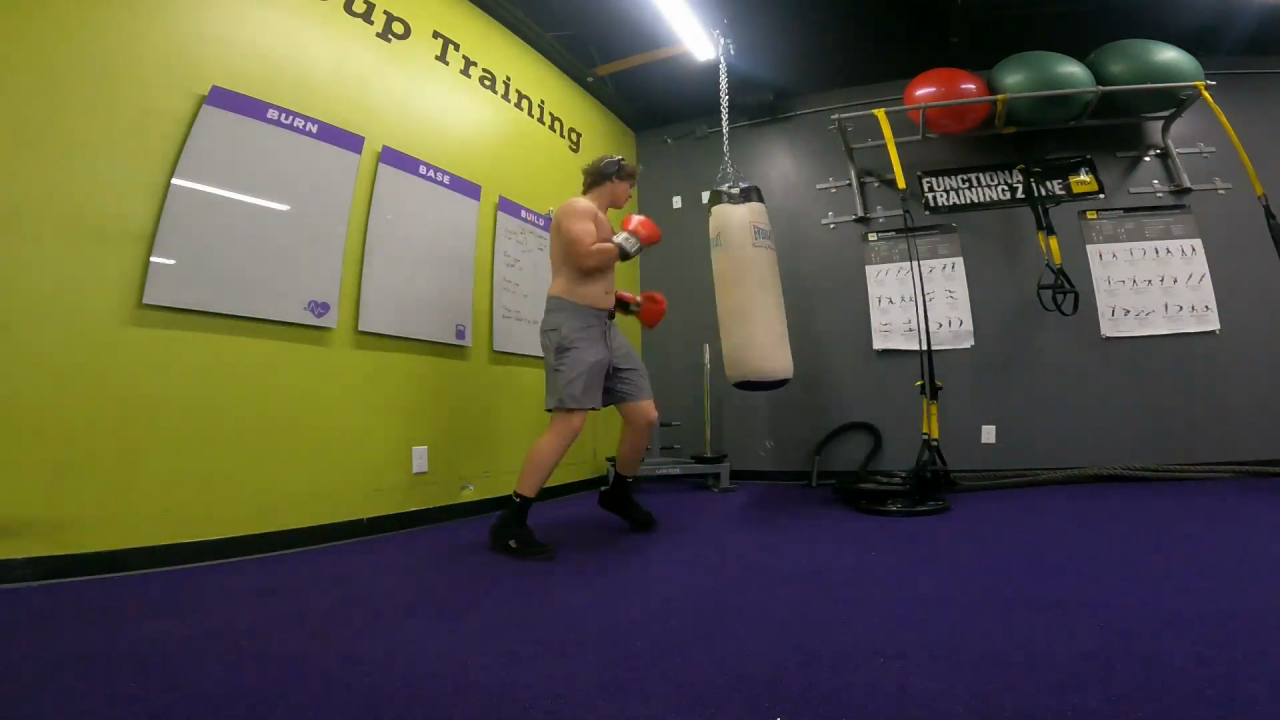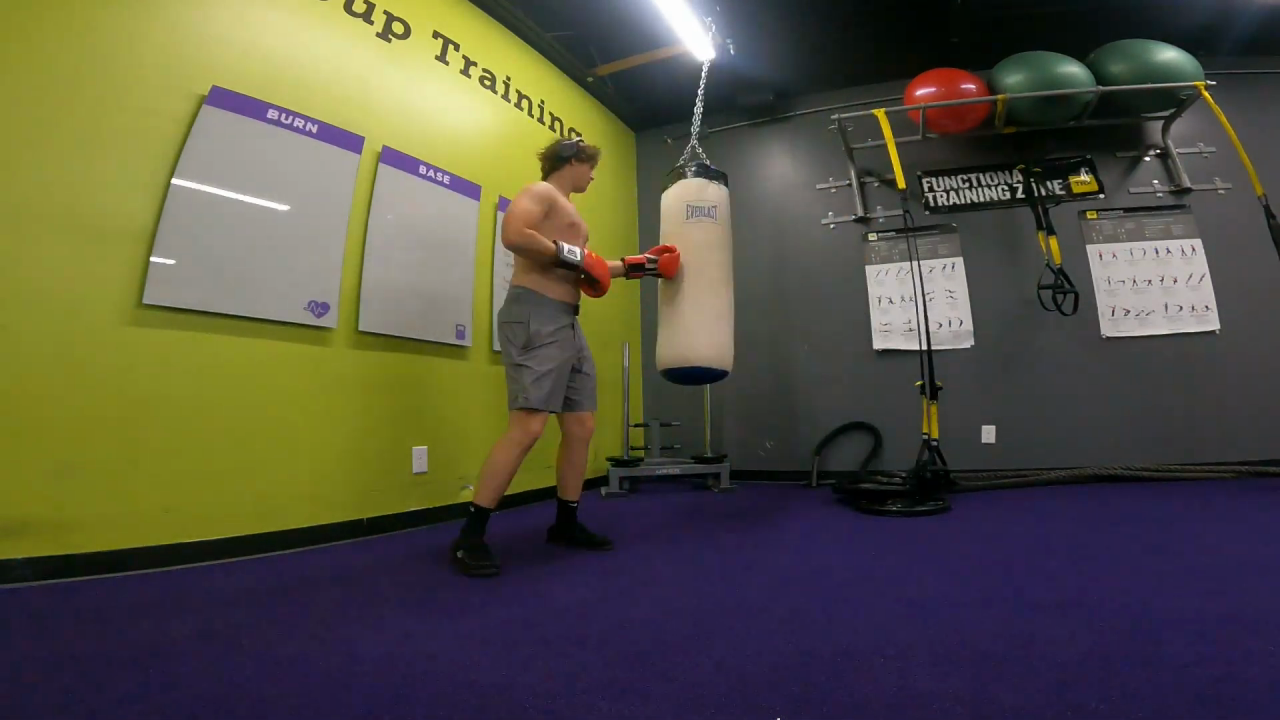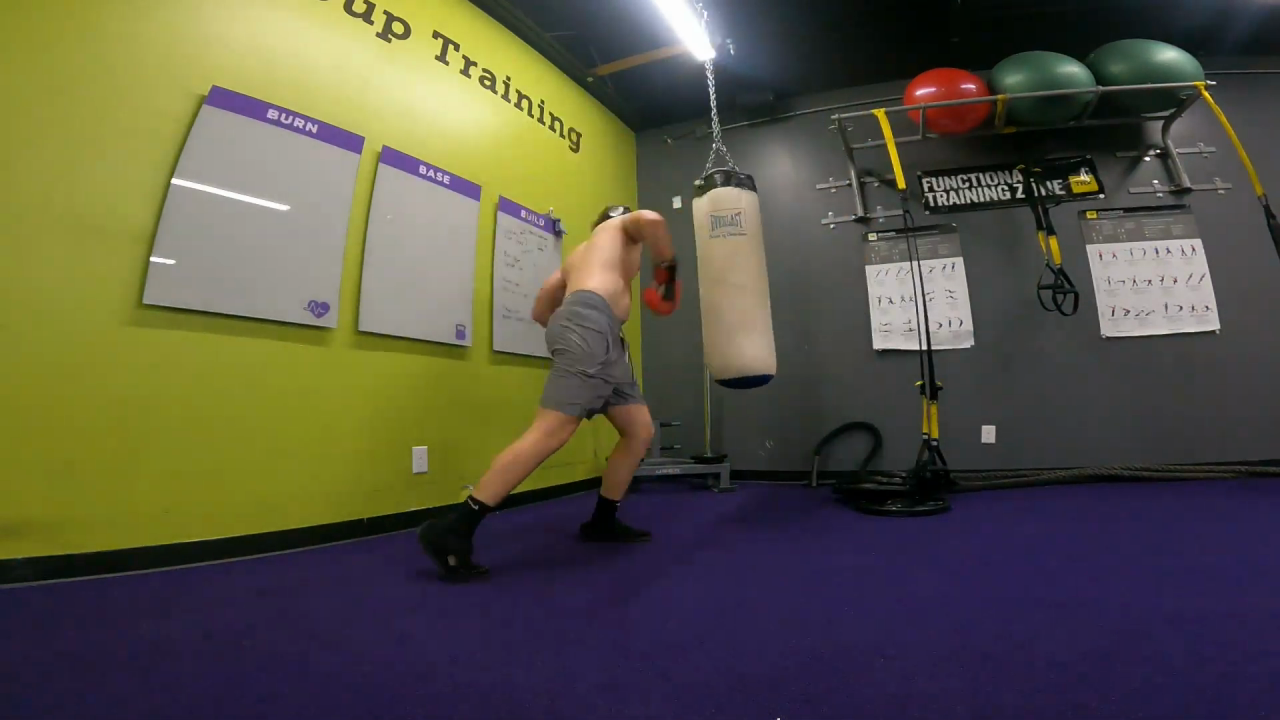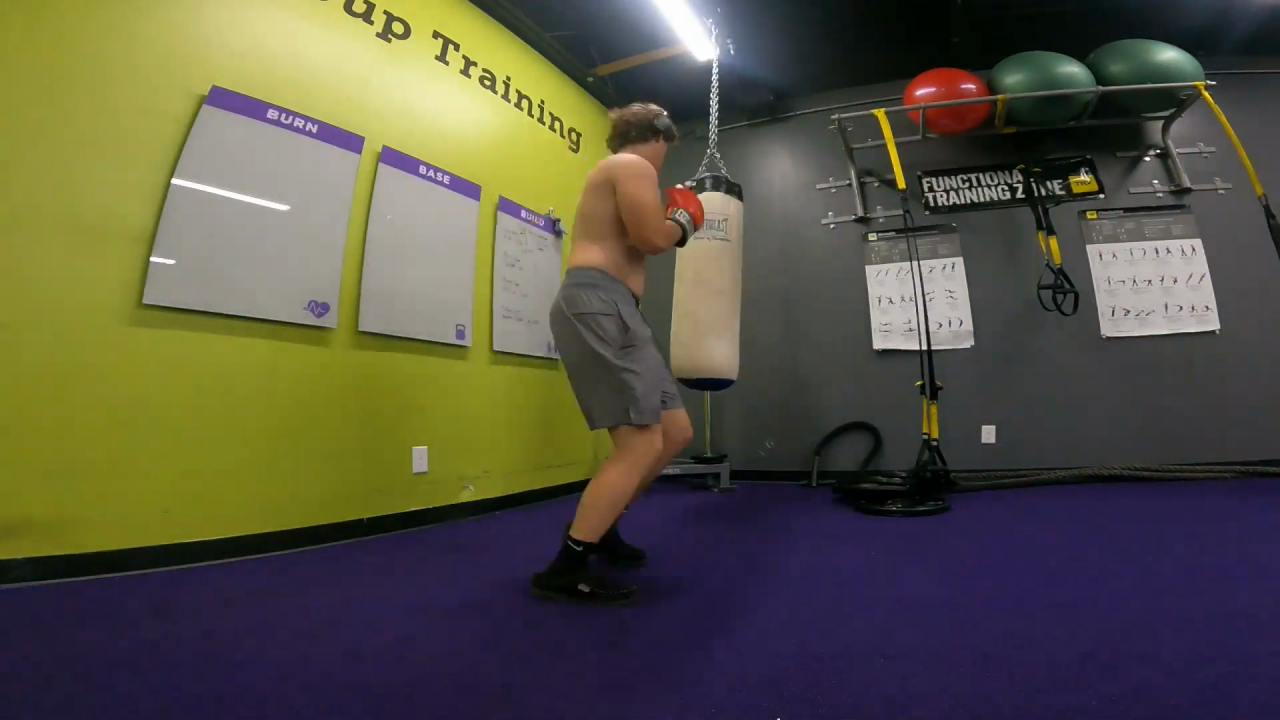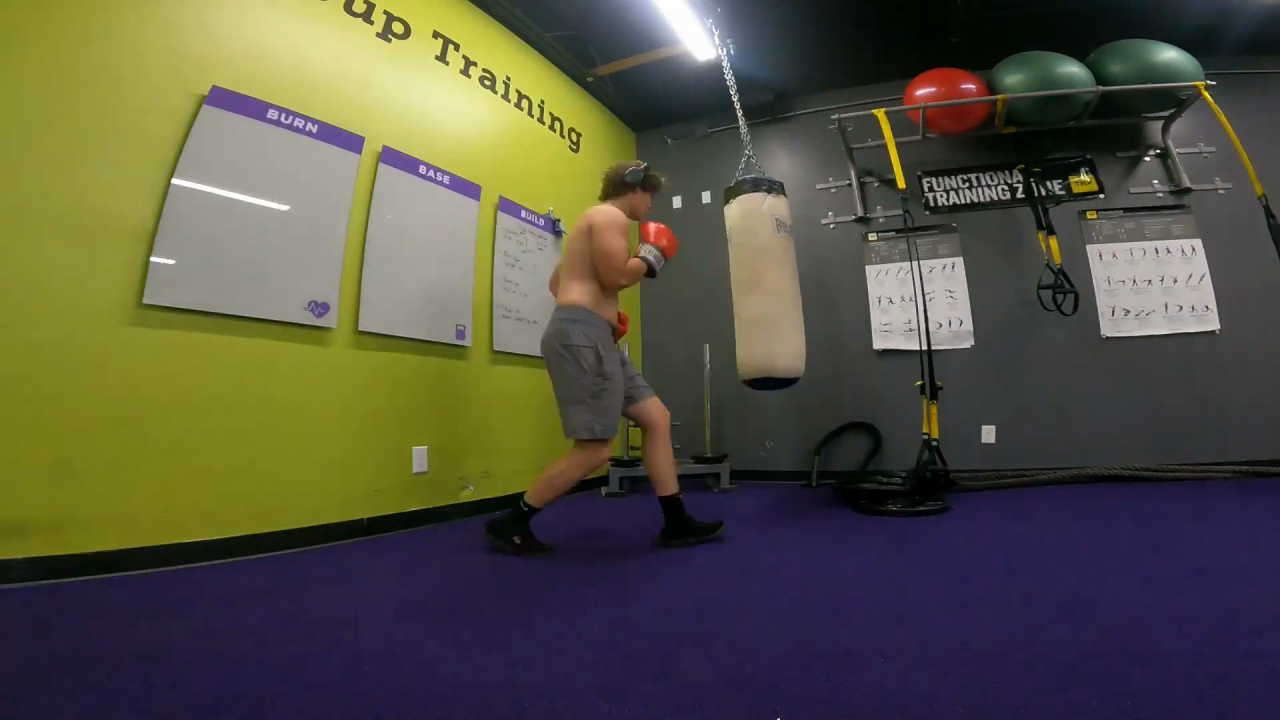
dt=0.2s
person 1, frame 1
left shoulder: (602, 219)
right shoulder: (578, 207)
right elbow: (587, 257)
left wrist: (630, 302)
right wrist: (630, 242)
left hip: (601, 328)
right hip: (573, 328)
left knee: (644, 417)
right knee: (567, 426)
left ankle: (619, 493)
right ankle: (510, 525)
person 1, frame 2
left shoulder: (568, 210)
right shoulder: (540, 193)
left elbow: (586, 271)
right elbow: (513, 234)
left wrist: (640, 264)
right wrist: (573, 257)
left hip: (566, 326)
right hip: (534, 319)
left knee: (582, 428)
right knee: (527, 429)
left ankle: (566, 523)
right ankle: (470, 536)
person 1, frame 3
left shoulder: (579, 253)
right shoulder: (623, 225)
left elbow: (542, 308)
right elbow: (652, 221)
right wrist: (669, 272)
right hip: (589, 323)
left knee: (640, 429)
right knee: (549, 432)
left ankle: (604, 520)
right ankle: (453, 530)
person 1, frame 4
left shoulder: (602, 182)
right shoulder: (635, 165)
right elbow: (652, 241)
right wrist: (683, 221)
right hip: (597, 309)
left knee: (675, 432)
right knee: (642, 446)
left ankle: (597, 533)
right ankle: (566, 569)
person 1, frame 5
left shoulder: (592, 220)
right shoulder: (610, 216)
left elbow: (557, 281)
right elbow: (617, 274)
right wrist: (652, 257)
left hip: (572, 332)
right hip: (581, 335)
left knee: (657, 419)
right knee: (594, 451)
left ankle: (677, 522)
right ankle: (510, 522)
